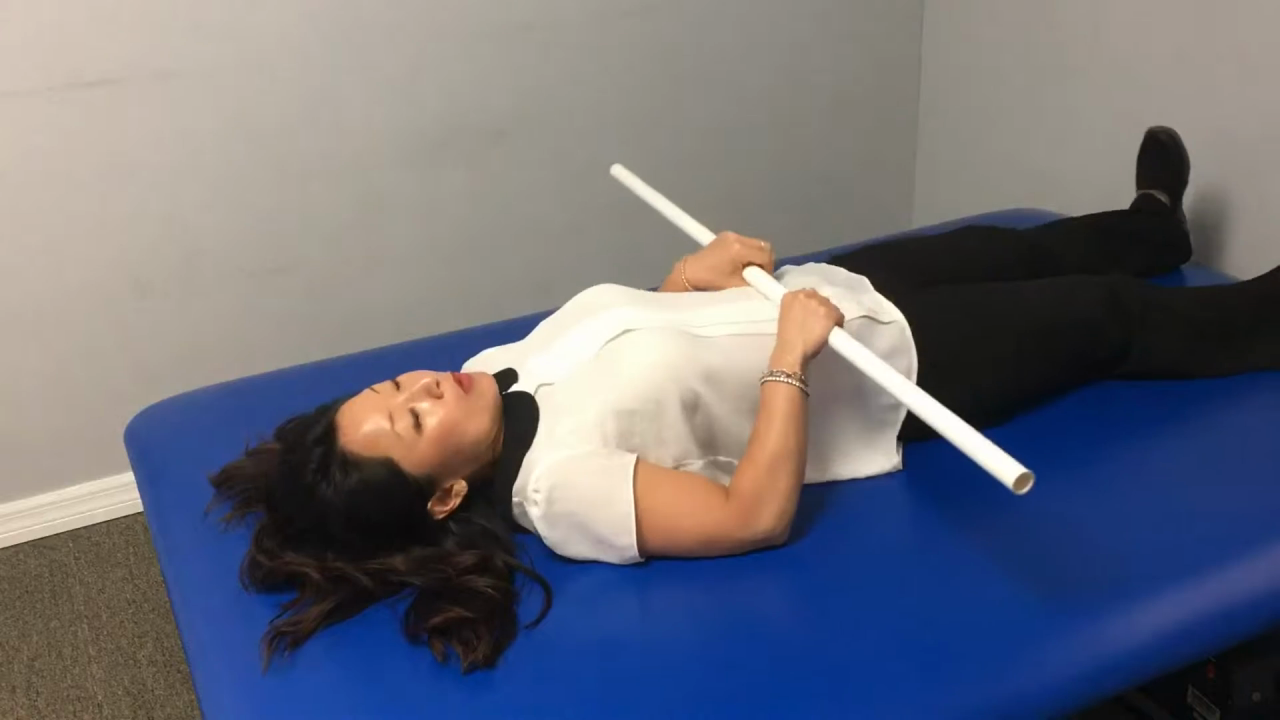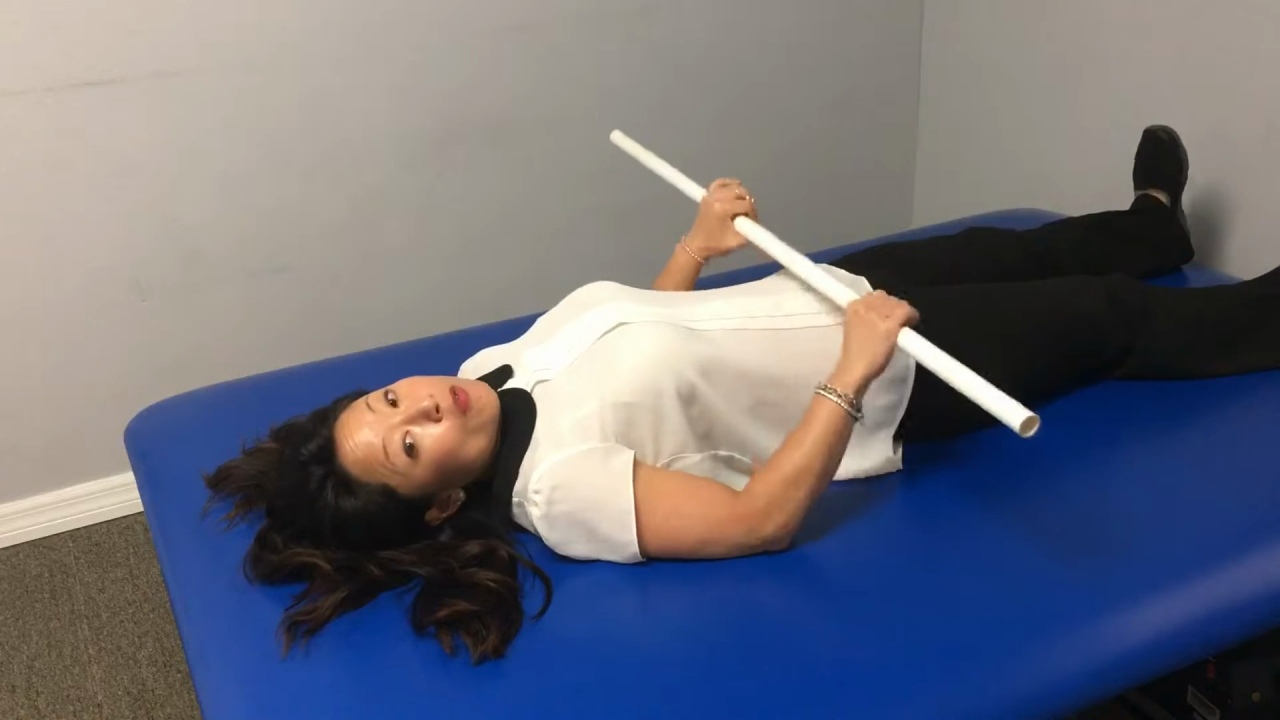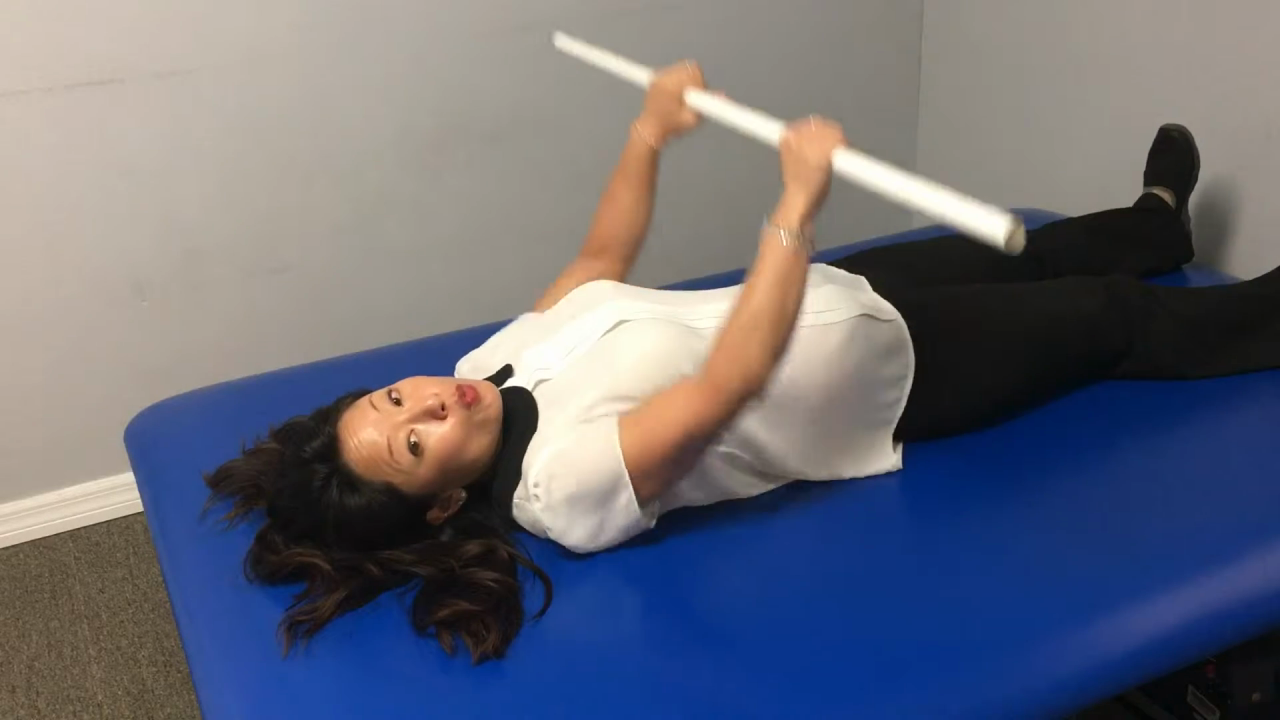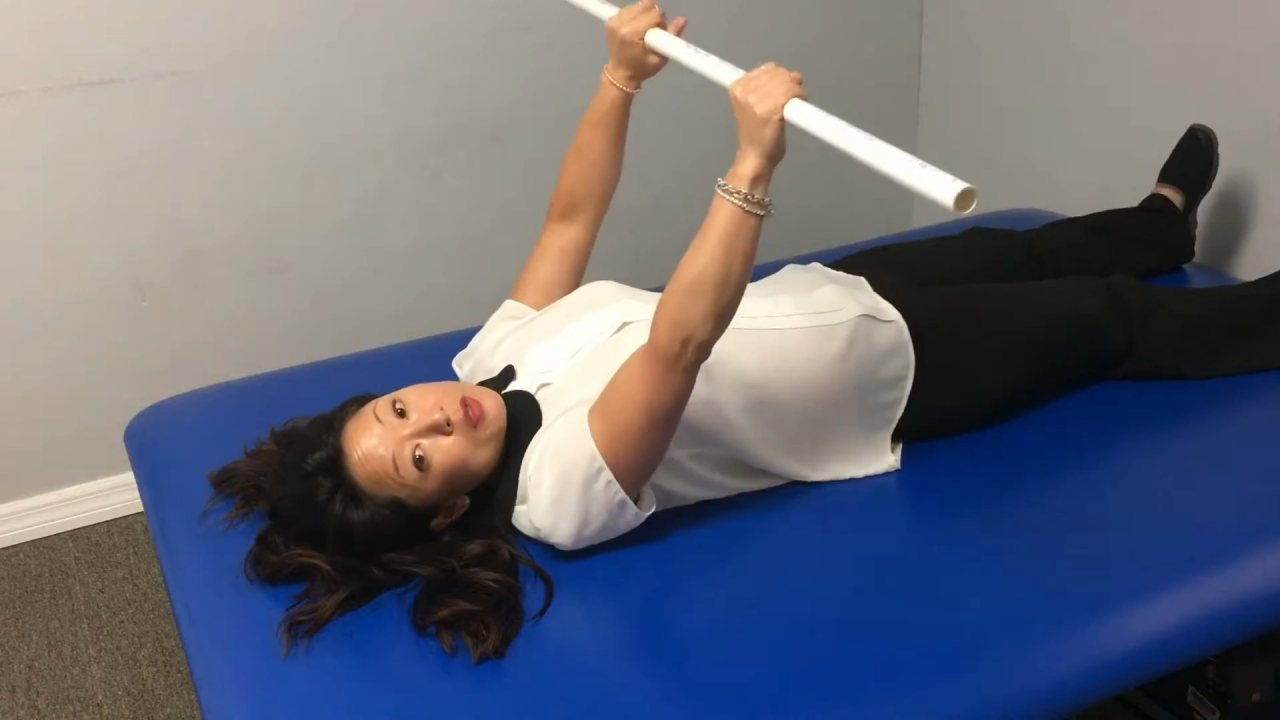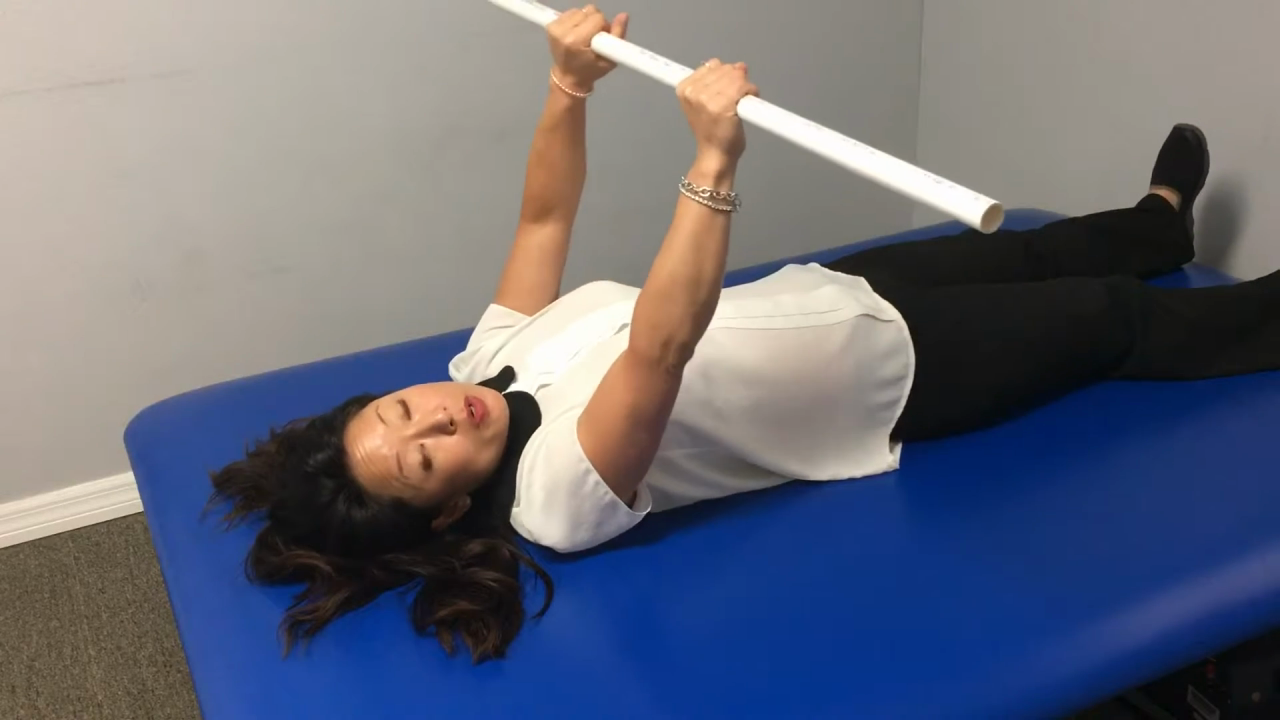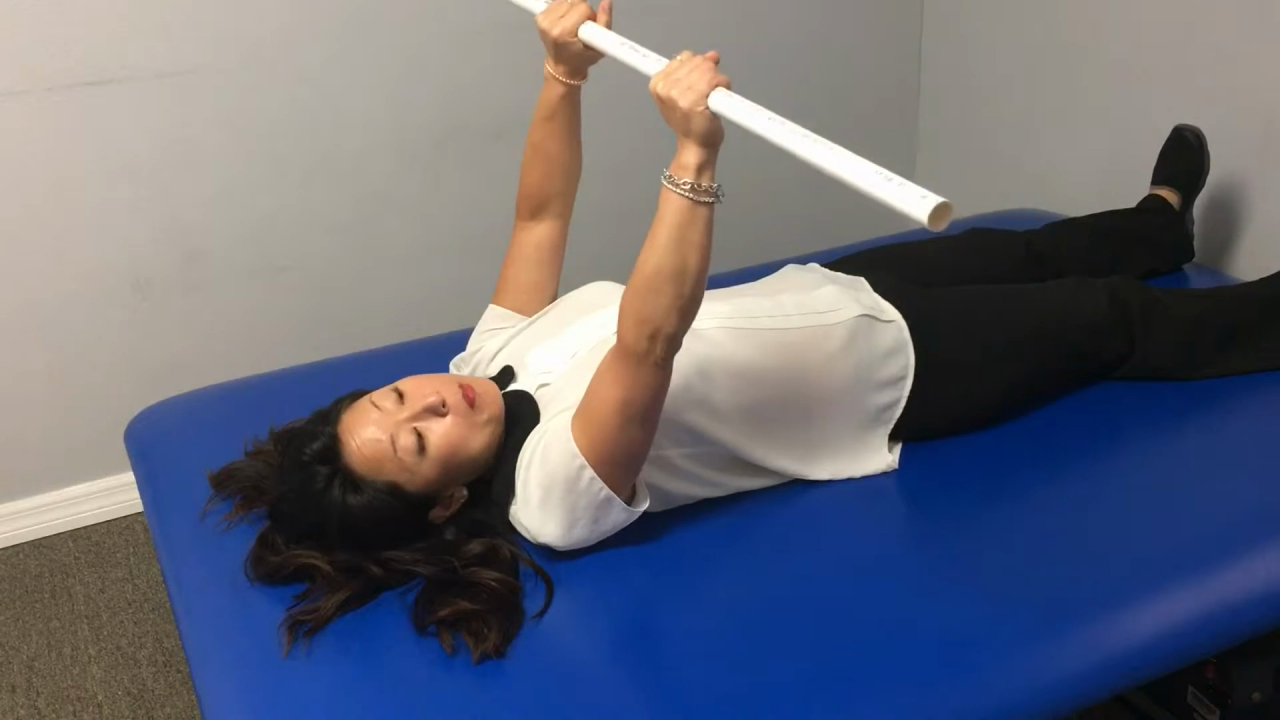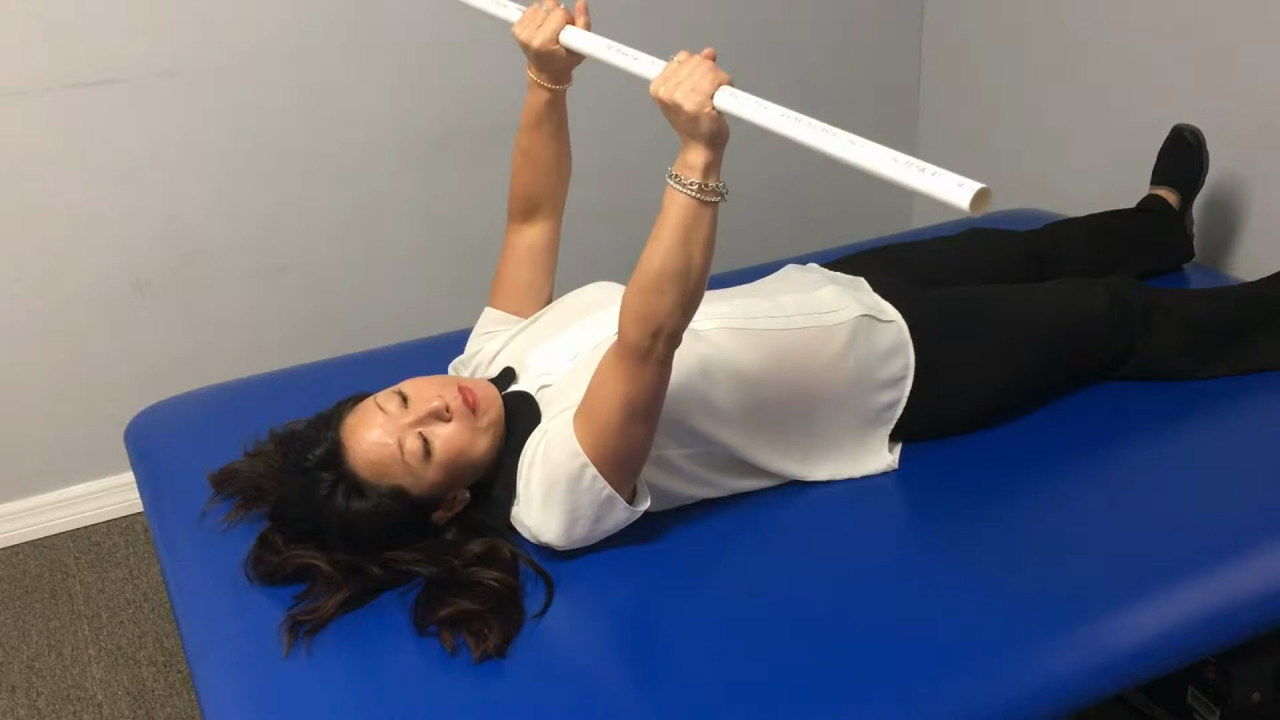
dt=0.4s
person 1, frame 1
left shoulder: (499, 368)
right shoulder: (556, 489)
right elbow: (757, 515)
left wrist: (689, 281)
right wrist: (789, 355)
left hip: (831, 284)
right hip: (892, 363)
left knee: (1009, 249)
right knee: (1111, 320)
left ankle: (1150, 220)
person 1, frame 2
left shoulder: (492, 366)
right shoulder: (558, 489)
right elbow: (758, 520)
left wrist: (696, 247)
right wrist: (854, 373)
left hip: (826, 287)
right hip: (891, 375)
left knee: (1016, 252)
right knee: (1109, 322)
left ankle: (1150, 224)
person 1, frame 3
left shoulder: (500, 358)
right shoulder: (564, 481)
left elbow: (605, 263)
right elbow: (741, 373)
left wrist: (648, 137)
right wrist: (796, 203)
left hip: (842, 287)
right hip: (884, 369)
left knee: (1002, 251)
right knee: (1110, 324)
left ankle: (1156, 222)
person 1, frame 4
left shoulder: (495, 357)
right shoulder: (565, 488)
left elbow: (570, 218)
right elbow: (682, 340)
right wrist: (753, 161)
left hip: (832, 292)
right hip: (889, 371)
left knee: (1012, 251)
right knee: (1113, 322)
left ankle: (1162, 220)
person 1, frame 5
left shoulder: (492, 357)
right shoulder: (560, 494)
left elbow: (545, 217)
right elbow: (663, 345)
left wrist: (568, 86)
right wrist: (714, 160)
left hip: (828, 289)
right hip: (889, 369)
left knee: (1015, 252)
right knee: (1112, 322)
left ankle: (1158, 222)
person 1, frame 6
left shoulder: (493, 354)
right shoulder: (557, 492)
left elbow: (542, 214)
right elbow: (649, 340)
right wrist: (694, 153)
left hip: (827, 291)
right hip: (894, 364)
left knee: (1010, 250)
right knee: (1113, 323)
left ankle: (1160, 220)
person 1, frame 7
left shoulder: (492, 358)
right shoulder: (557, 493)
left elbow: (533, 218)
right elbow: (650, 338)
right wrist: (700, 154)
left hip: (826, 291)
right hip: (891, 367)
left knee: (1009, 254)
right knee: (1108, 324)
left ankle: (1157, 222)
